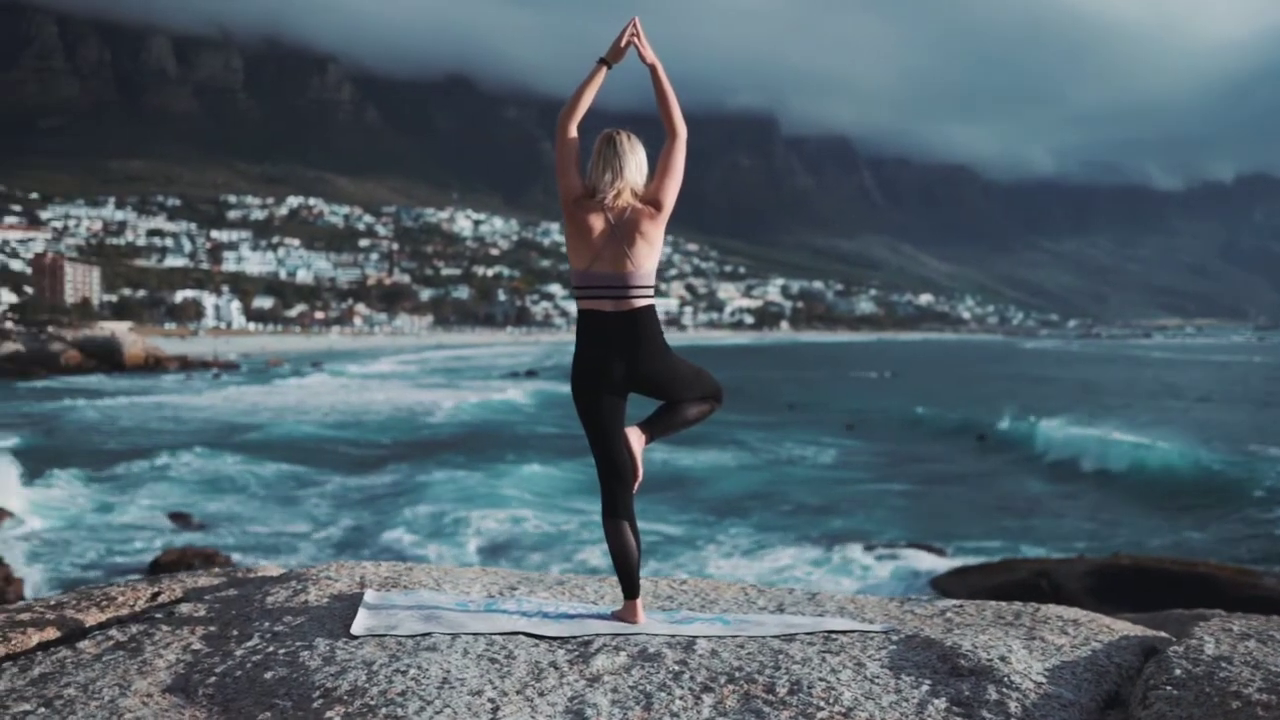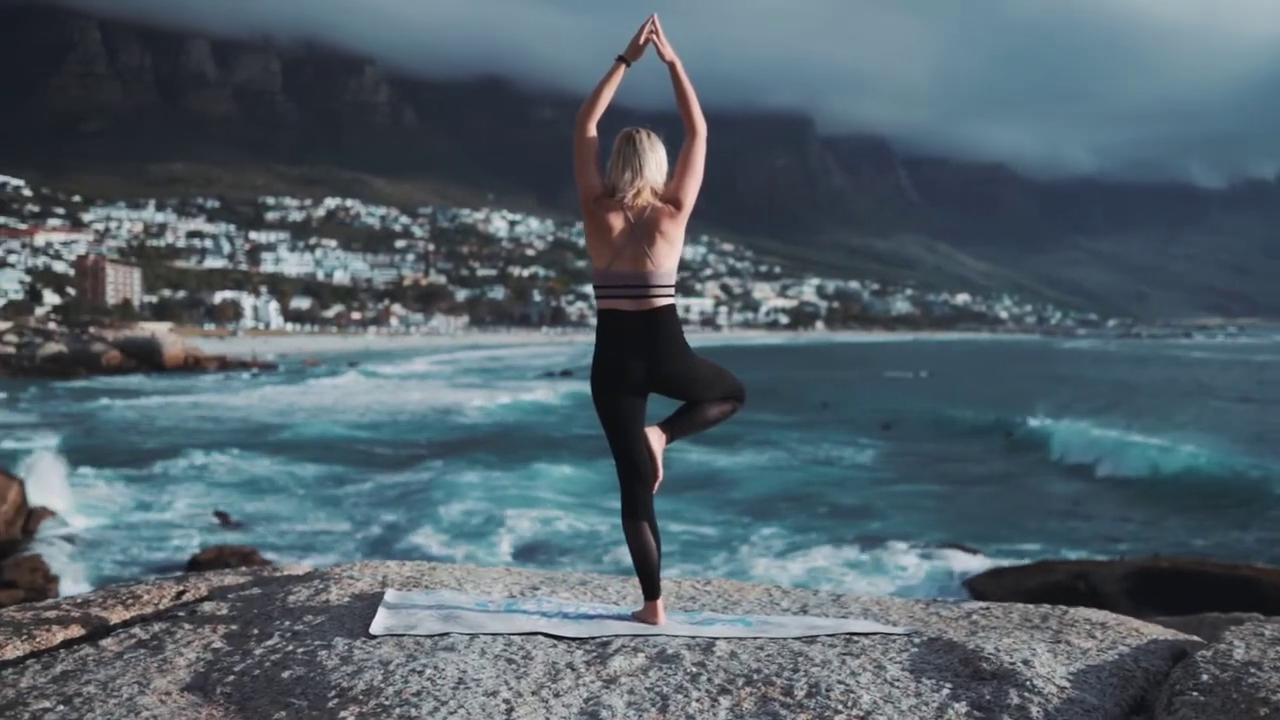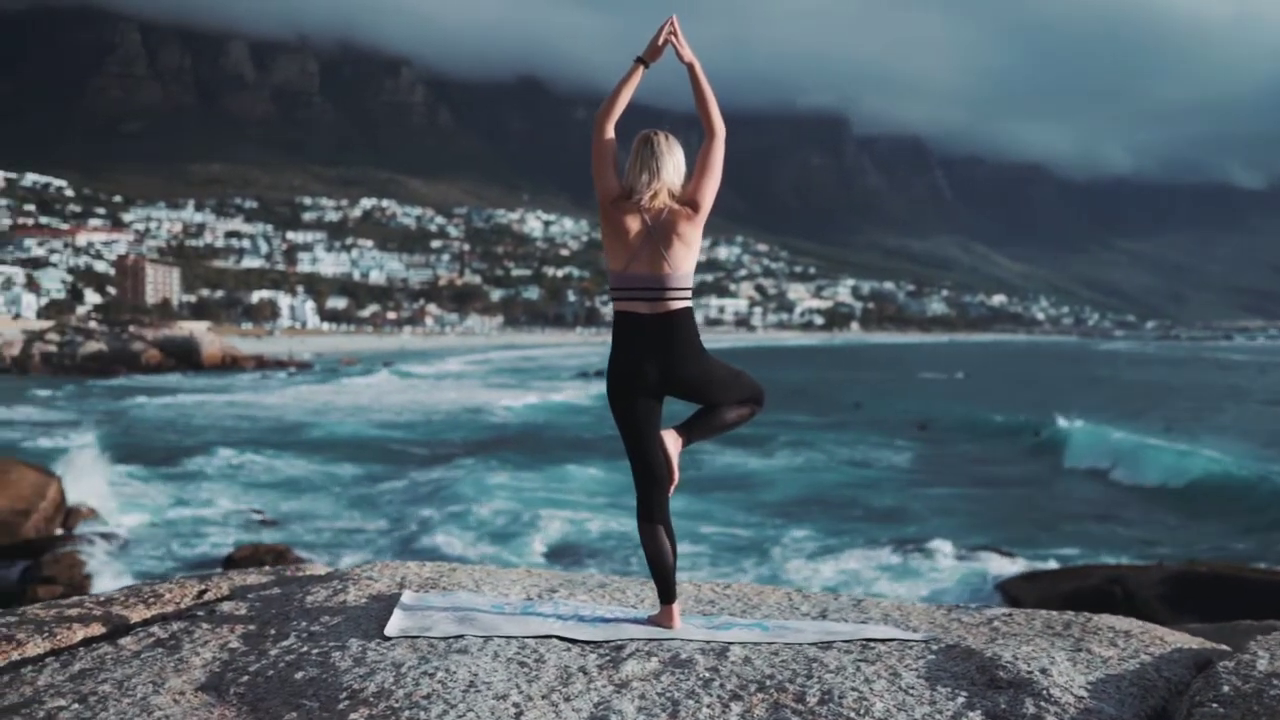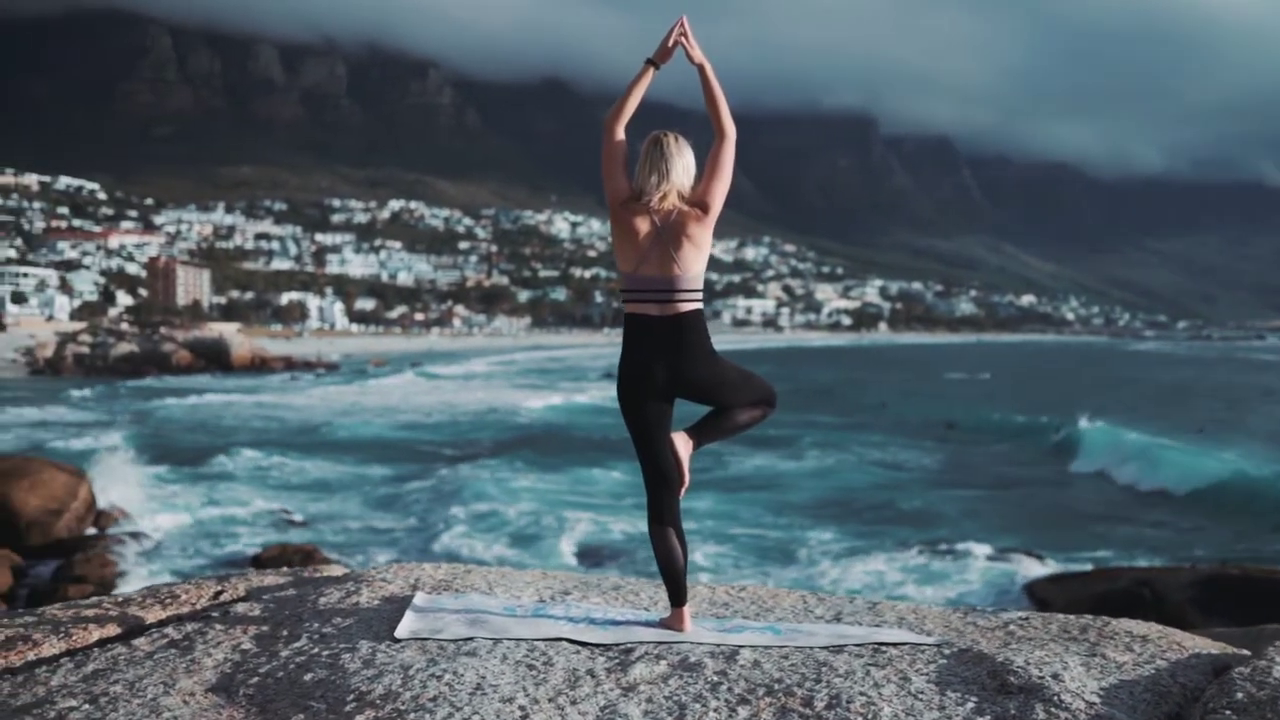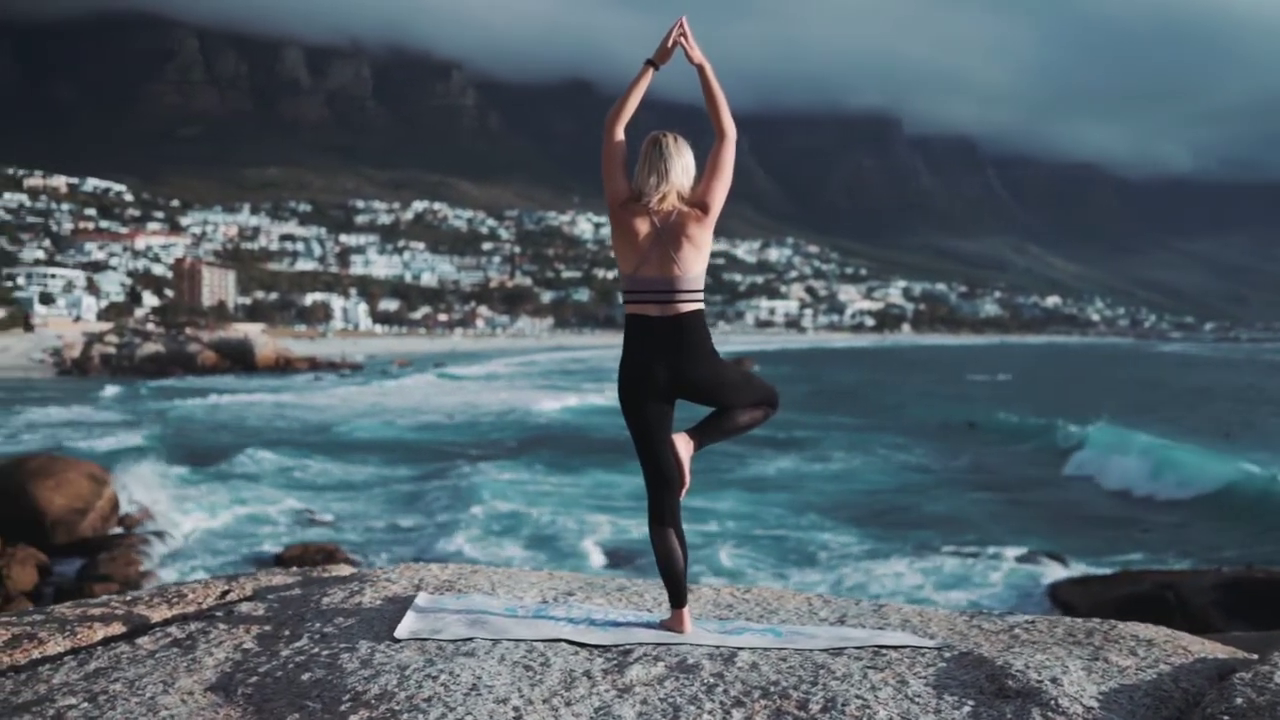
dt=0.4s
person 1, frame 1
left shoulder: (577, 212)
right shoulder: (653, 214)
left elbow: (566, 127)
right elbow: (679, 133)
left wrist: (607, 61)
right wrist: (651, 61)
left hip: (593, 359)
right hip: (644, 352)
left knee: (614, 487)
right knee: (710, 392)
left ankle: (632, 606)
right ankle: (642, 435)
person 1, frame 2
left shoulder: (597, 212)
right shoulder: (673, 214)
left elbow: (584, 126)
right elbow: (698, 131)
left wrist: (626, 59)
right wrist: (671, 59)
left hip: (613, 357)
right hip: (664, 351)
left knee: (634, 488)
right knee: (732, 393)
left ankle: (652, 606)
right ankle: (663, 434)
person 1, frame 3
left shoulder: (613, 214)
right shoulder: (690, 216)
left elbow: (602, 127)
right elbow: (717, 133)
left wrist: (644, 60)
right wrist: (689, 60)
left hip: (629, 360)
right hip: (680, 355)
left knee: (650, 490)
right knee: (750, 396)
left ankle: (668, 610)
right ankle: (679, 437)
person 1, frame 4
left shoulder: (624, 216)
right shoulder: (700, 218)
left elbow: (613, 130)
right elbow: (727, 134)
left wrist: (655, 62)
right wrist: (700, 62)
left hip: (639, 362)
right hip: (690, 357)
left knee: (661, 493)
right knee: (763, 397)
left ankle: (679, 613)
right ankle: (690, 439)
person 1, frame 5
left shoulder: (624, 217)
right shoulder: (700, 218)
left elbow: (613, 131)
right elbow: (728, 134)
left wrist: (653, 63)
right wrist: (700, 62)
left hip: (640, 363)
right hip: (691, 358)
left knee: (662, 494)
right knee: (765, 398)
left ankle: (679, 614)
right ankle: (691, 441)
